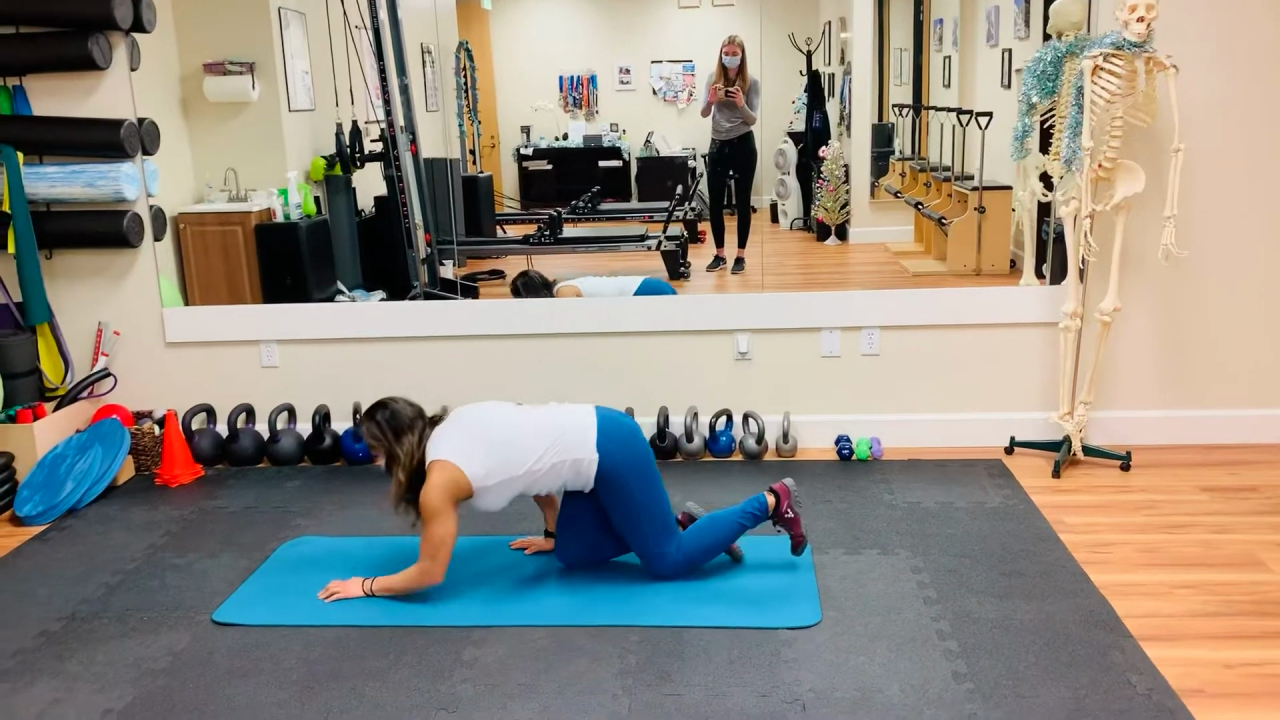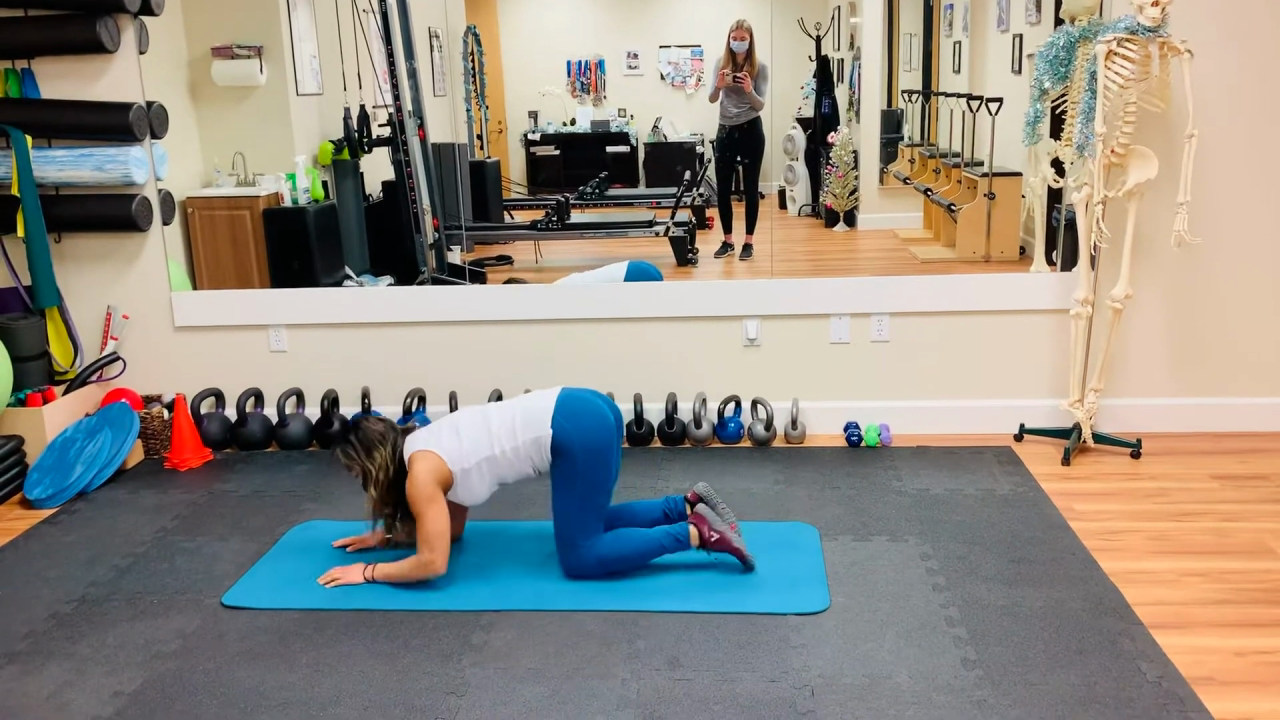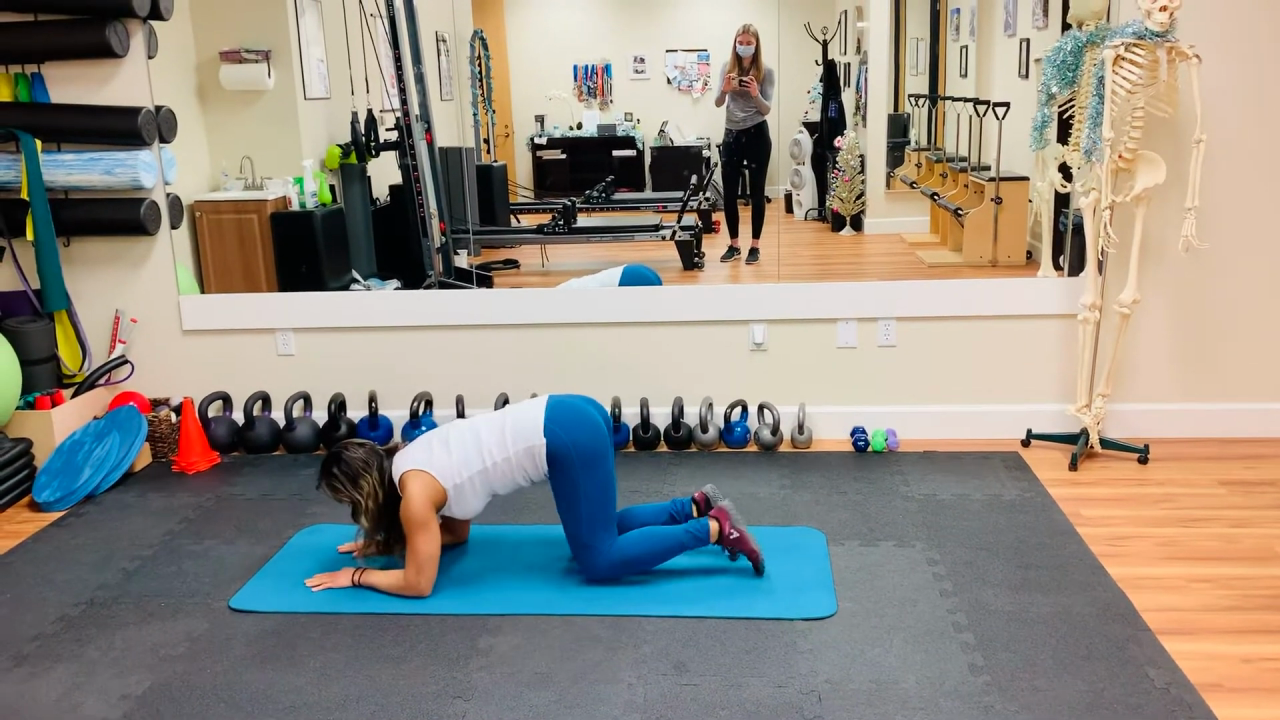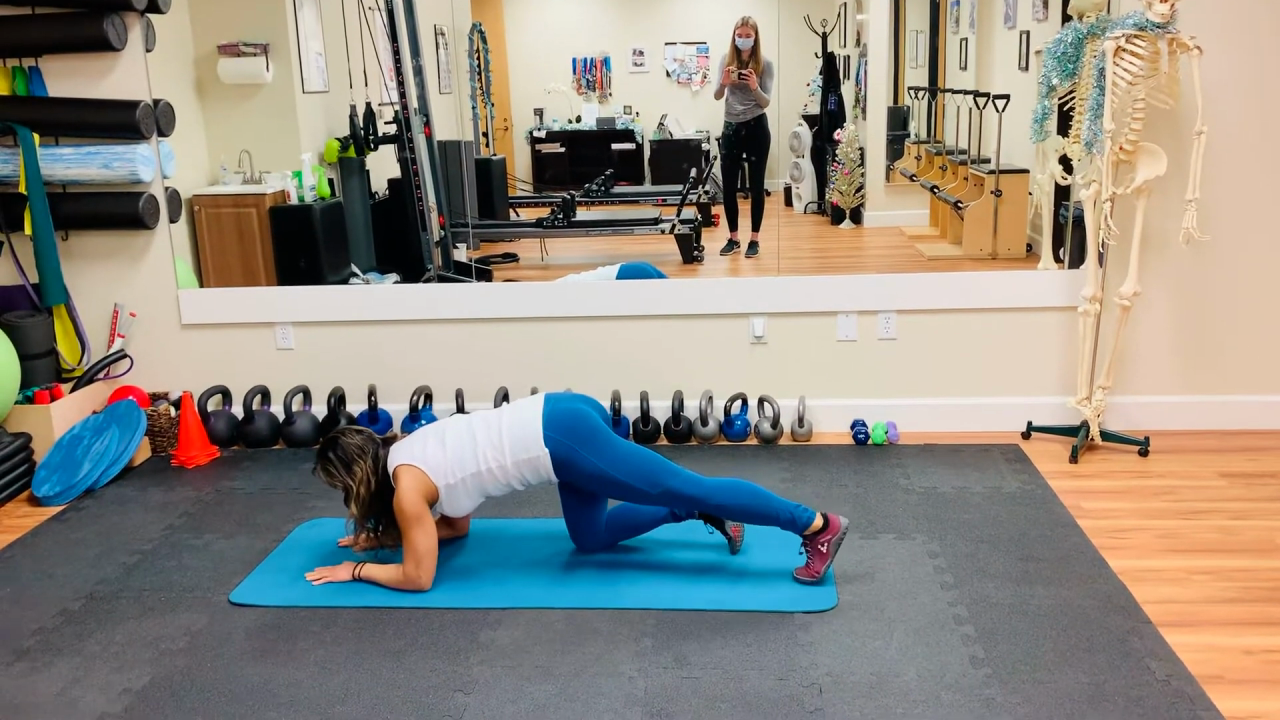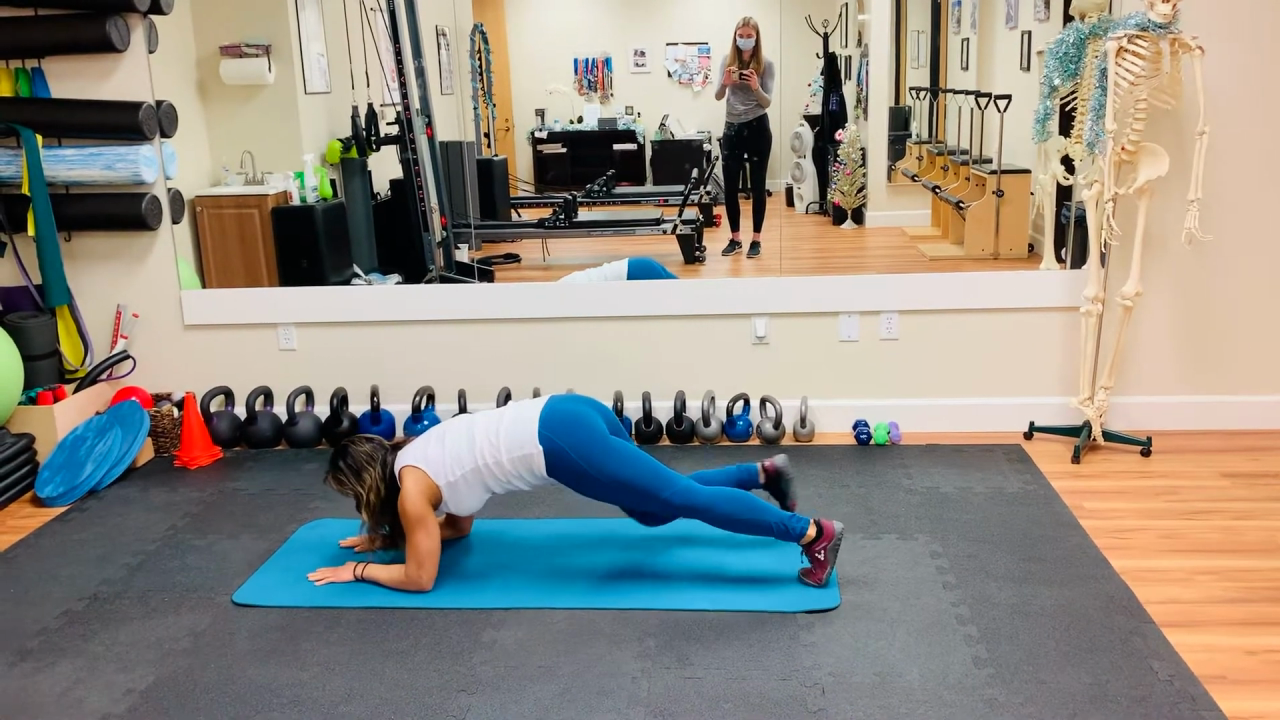
dt=1s
person 1, frame 1
left shoulder: (439, 480)
right shoulder: (457, 423)
left elbow: (430, 573)
left wrist: (365, 586)
right wrist: (551, 533)
left hip: (613, 455)
right hip: (601, 429)
left knee: (666, 561)
right knee: (574, 555)
left ankle: (770, 502)
right ankle: (681, 521)
person 1, frame 2
left shoulder: (421, 472)
right shoulder: (421, 444)
left elbow: (432, 563)
right elbow: (451, 526)
left wrist: (367, 572)
right wrist: (385, 534)
left hip: (578, 428)
right hip: (586, 410)
left knee: (581, 558)
right knee: (585, 528)
left ankle: (696, 533)
right ankle: (689, 505)
person 1, frame 3
left shoulder: (414, 492)
right shoulder: (405, 457)
left elbow: (418, 583)
right elbow: (454, 531)
left wrist: (356, 575)
right wrist: (381, 542)
left hip: (568, 436)
right hip: (572, 416)
left knee: (599, 561)
right knee: (594, 534)
left ankle: (713, 527)
right ankle: (695, 506)
person 1, frame 4
left shoulder: (406, 485)
right shoulder: (405, 449)
left elbow: (418, 577)
right elbow: (453, 524)
left wrist: (355, 569)
right wrist: (382, 535)
left hip: (561, 440)
right hip: (563, 414)
left knee: (688, 487)
right knee: (591, 539)
left ankle: (817, 526)
right ankle: (698, 512)
person 1, frame 5
left shoulder: (411, 486)
right shoulder: (413, 451)
left elbow: (420, 577)
right elbow: (456, 525)
left wrist: (358, 570)
right wrist: (384, 535)
left hip: (562, 440)
right hip: (571, 414)
left knee: (679, 498)
right knee: (652, 508)
left ankle: (813, 535)
right ankle: (763, 474)
person 2, frame 1
left shoulder: (751, 82)
right shoulder: (713, 78)
left elbow: (753, 120)
right elbow: (704, 114)
left wrist: (741, 104)
right wrist: (710, 100)
left hip: (743, 145)
right hip: (718, 145)
left knee: (742, 202)
right knee: (715, 203)
left ankle: (740, 256)
right ankle: (720, 255)
person 2, frame 2
left shoulder: (759, 67)
right shoulder: (721, 63)
left elbow: (760, 105)
right elbow: (712, 99)
left wrist: (749, 90)
right wrist: (719, 86)
left hip: (750, 131)
right hip: (725, 130)
left knee: (750, 188)
right knee: (723, 189)
left ankle: (748, 242)
right ankle: (727, 241)
person 2, frame 3
left shoulder: (765, 72)
right shoulder: (727, 68)
left elbow: (767, 109)
right elbow: (718, 104)
left wrist: (755, 94)
right wrist: (725, 90)
left hip: (757, 135)
right hip: (731, 134)
left knee: (756, 192)
right knee: (729, 193)
left ankle: (754, 246)
right ankle: (734, 245)
person 2, frame 4
left shoulder: (765, 64)
right shoulder: (726, 60)
left elbow: (766, 102)
right elbow: (717, 96)
left wrist: (754, 87)
right wrist: (723, 83)
left hip: (756, 127)
right hip: (731, 127)
left knee: (756, 186)
right knee: (729, 186)
left ankle: (754, 239)
right ankle: (733, 238)
person 2, frame 5
left shoulder: (766, 64)
right shoulder: (727, 61)
left elbow: (767, 102)
right elbow: (718, 97)
left wrist: (755, 87)
right wrist: (725, 83)
left hip: (757, 128)
right hip: (732, 128)
left knee: (757, 186)
right knee: (730, 187)
left ankle: (756, 240)
right ankle: (735, 238)
